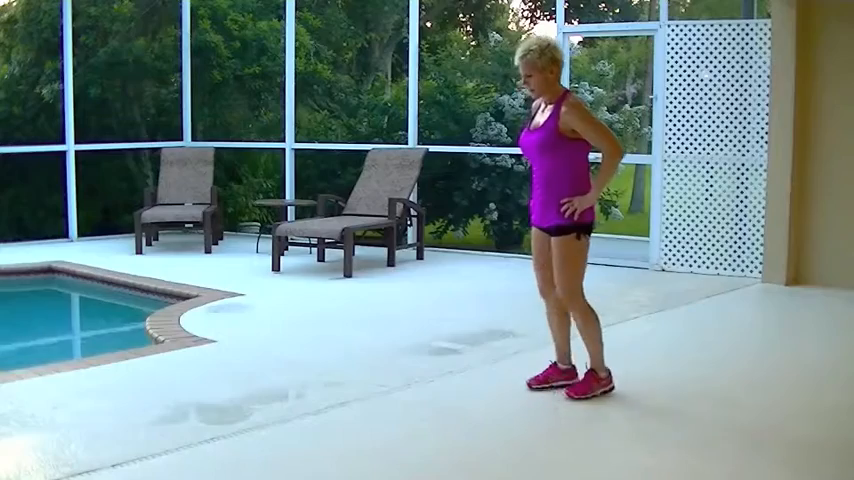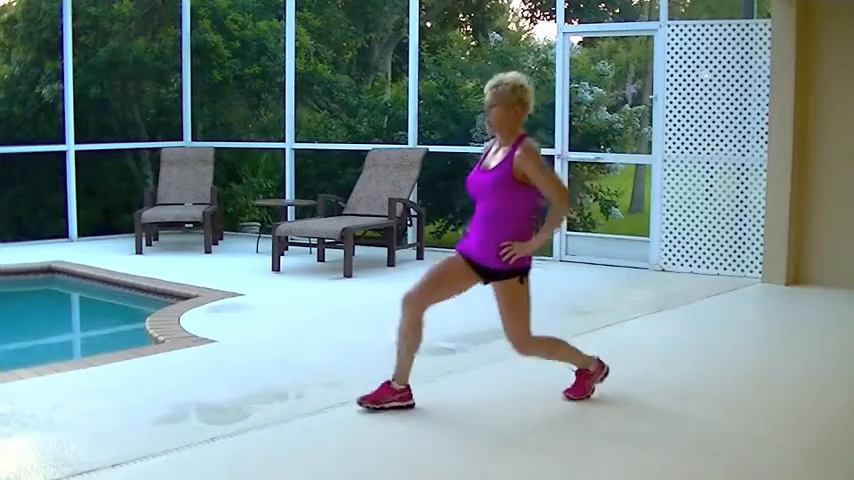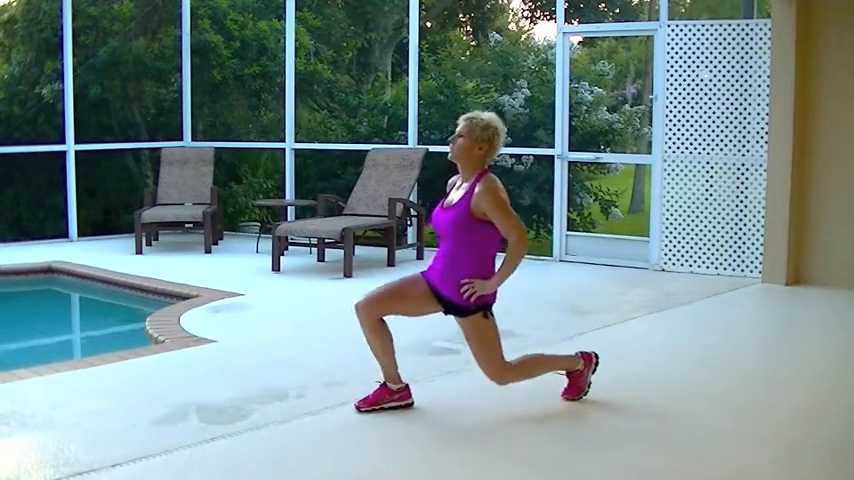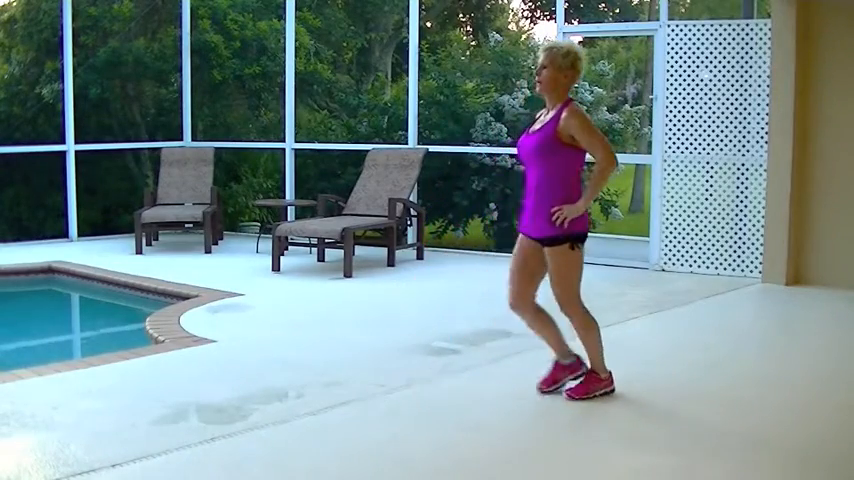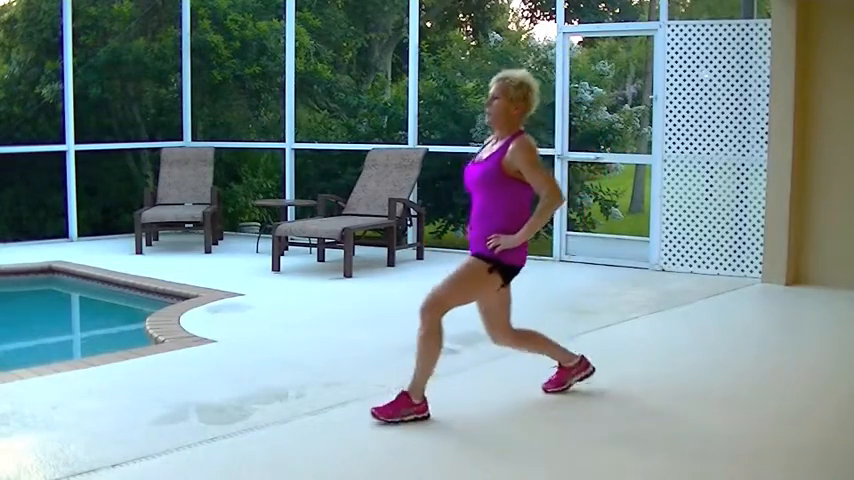
dt=0.7s
person 1, frame 1
left shoulder: (570, 109)
right shoulder: (538, 106)
left elbow: (614, 150)
left wrist: (591, 196)
left hip: (569, 216)
right hip: (543, 214)
left knee: (569, 296)
right knee: (548, 294)
left ankle: (600, 372)
right ankle: (563, 366)
person 1, frame 2
left shoulder: (524, 154)
right shoulder: (491, 148)
left elbow: (562, 200)
left wrist: (533, 243)
left hip: (502, 260)
right hip: (470, 251)
left knee: (521, 341)
right knee: (412, 302)
left ankle: (590, 367)
right ankle: (398, 387)
person 1, frame 3
left shoulder: (486, 190)
right shoulder: (453, 183)
left elbow: (519, 241)
left wrist: (493, 283)
left hip: (468, 294)
right hip: (436, 281)
left knee: (500, 374)
right knee: (366, 308)
left ankle: (578, 363)
right ankle: (395, 388)
person 1, frame 4
left shoulder: (571, 115)
right shoulder: (543, 115)
left elbow: (607, 160)
left wrist: (581, 205)
left hip: (561, 226)
right hip: (532, 223)
left knee: (568, 304)
right knee: (519, 301)
left ankle: (601, 376)
right ankle: (567, 360)
person 1, frame 5
left shoulder: (519, 147)
right shoulder: (492, 143)
left elbow: (553, 196)
left wrist: (520, 237)
left hip: (498, 254)
right hip: (485, 251)
left knee: (430, 309)
right knee: (502, 334)
left ankle: (415, 399)
right ankle: (572, 362)
